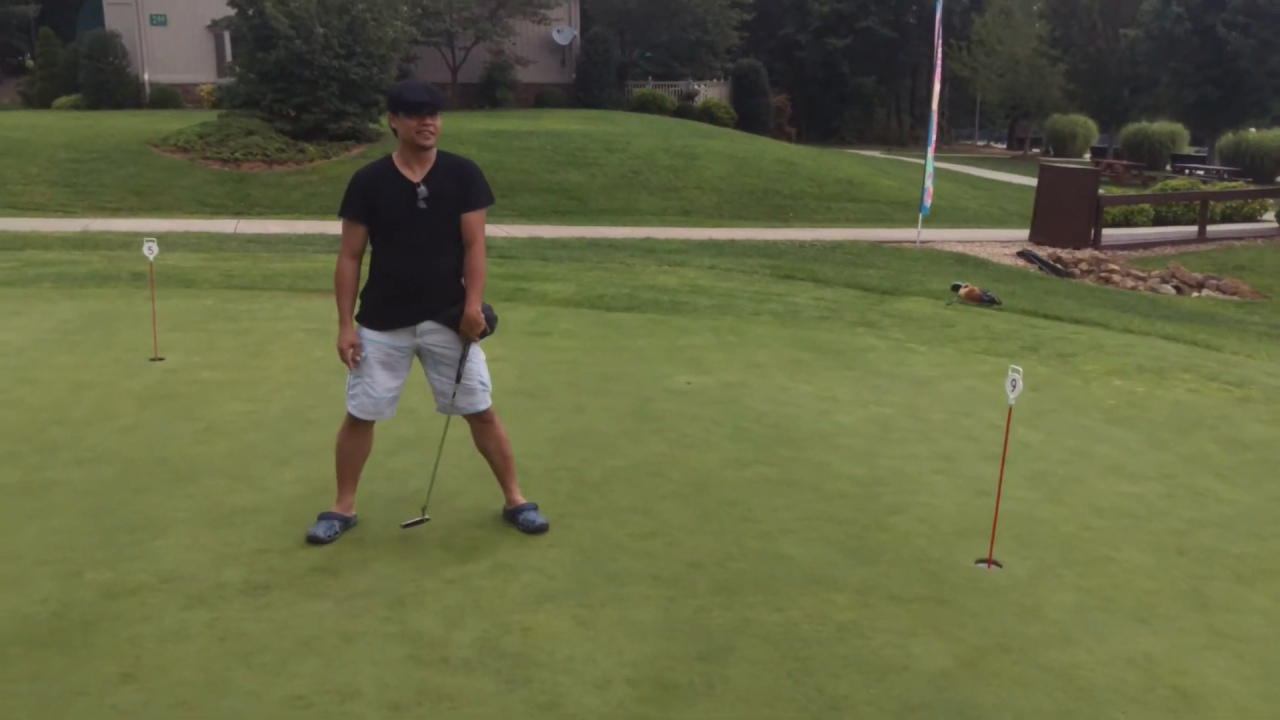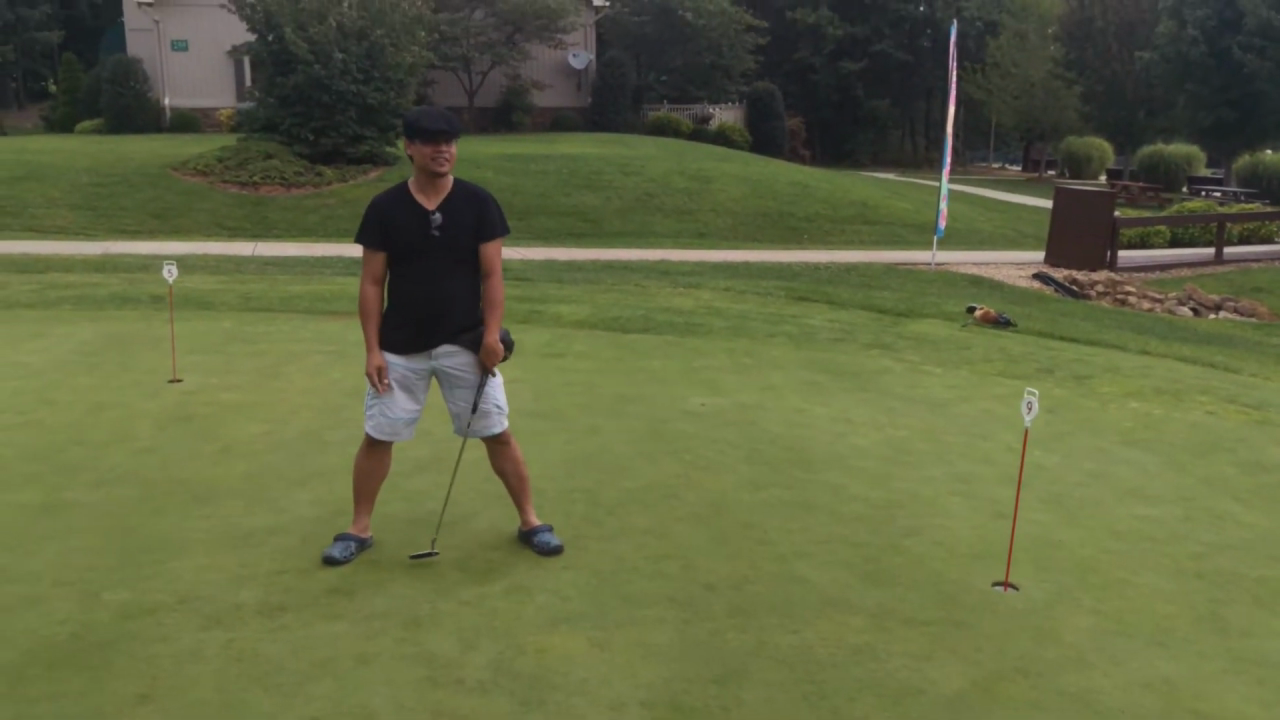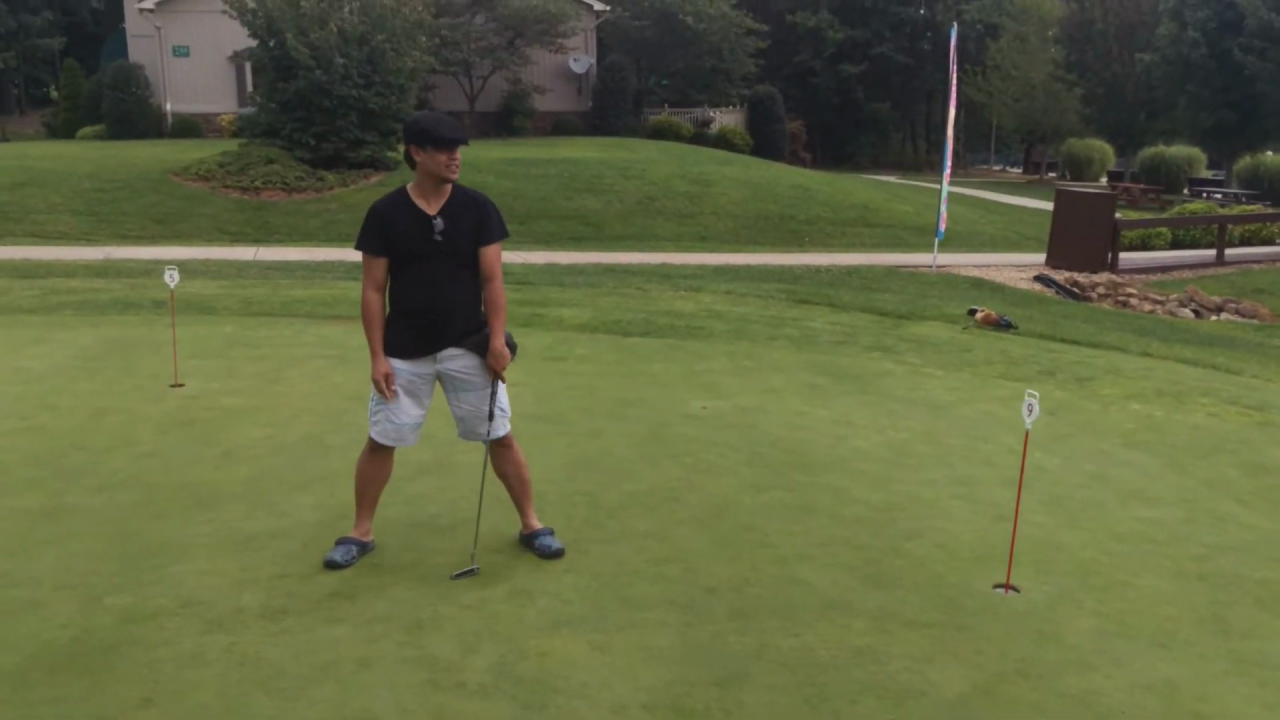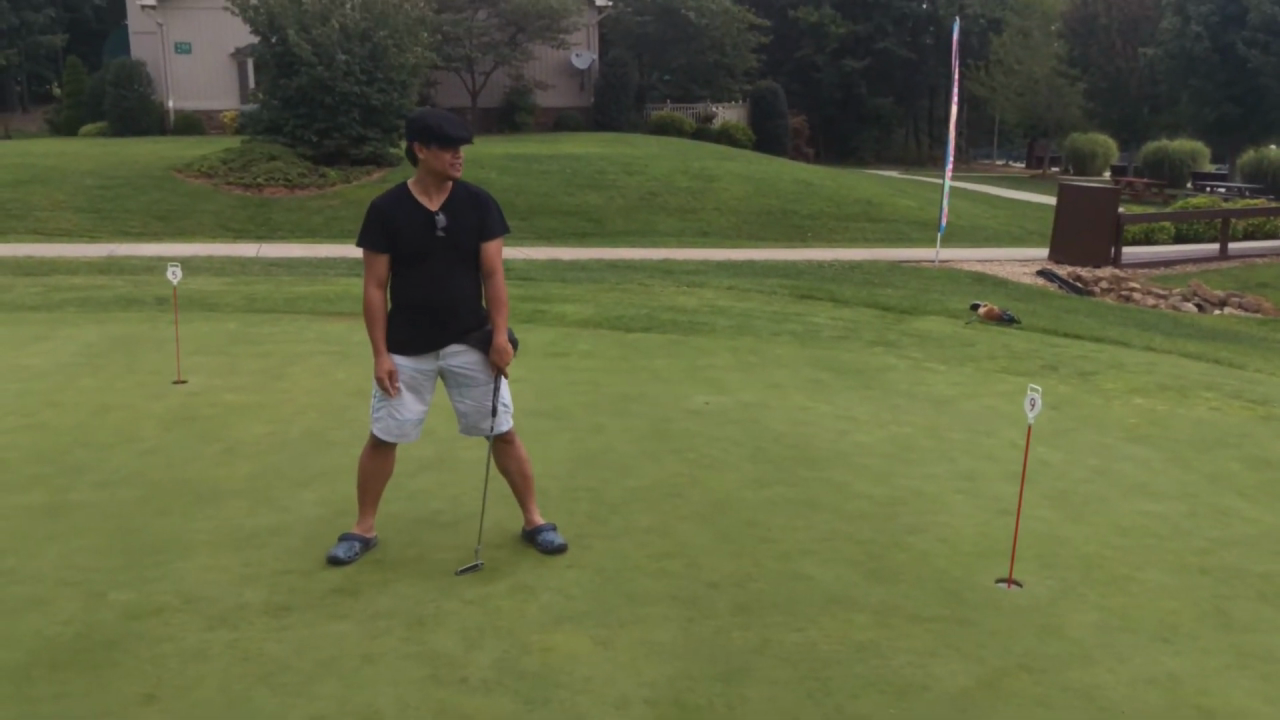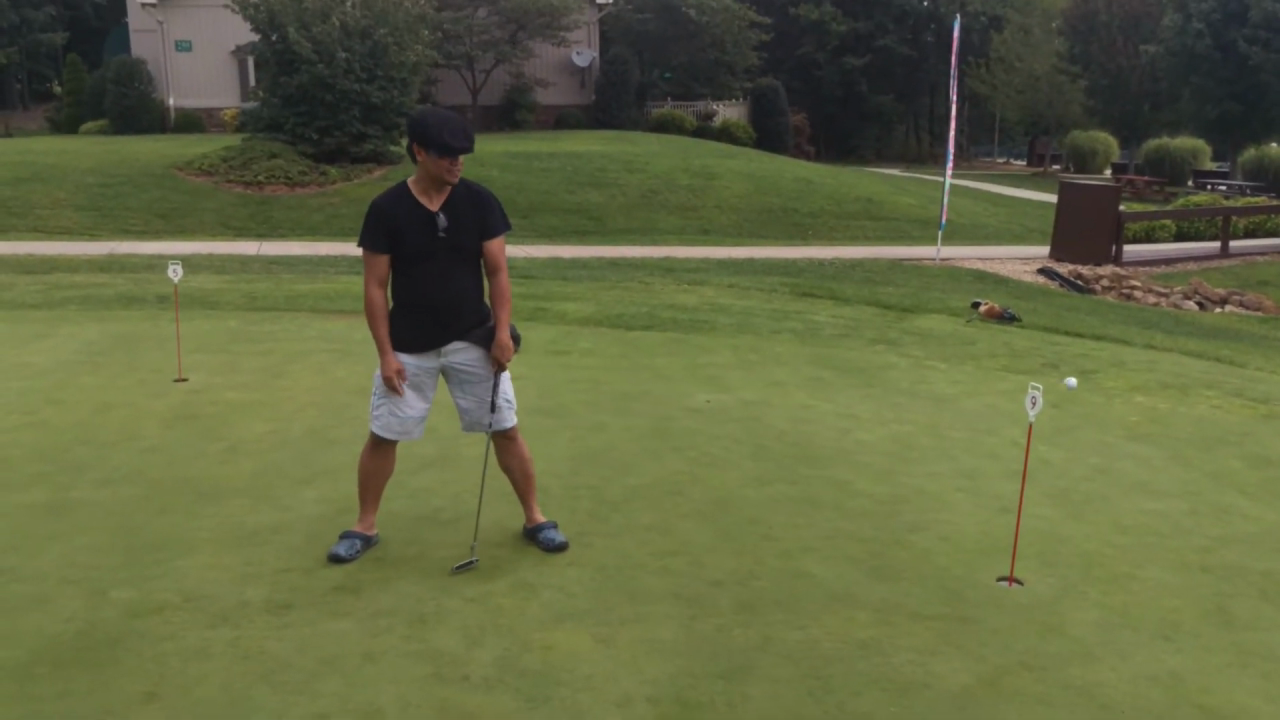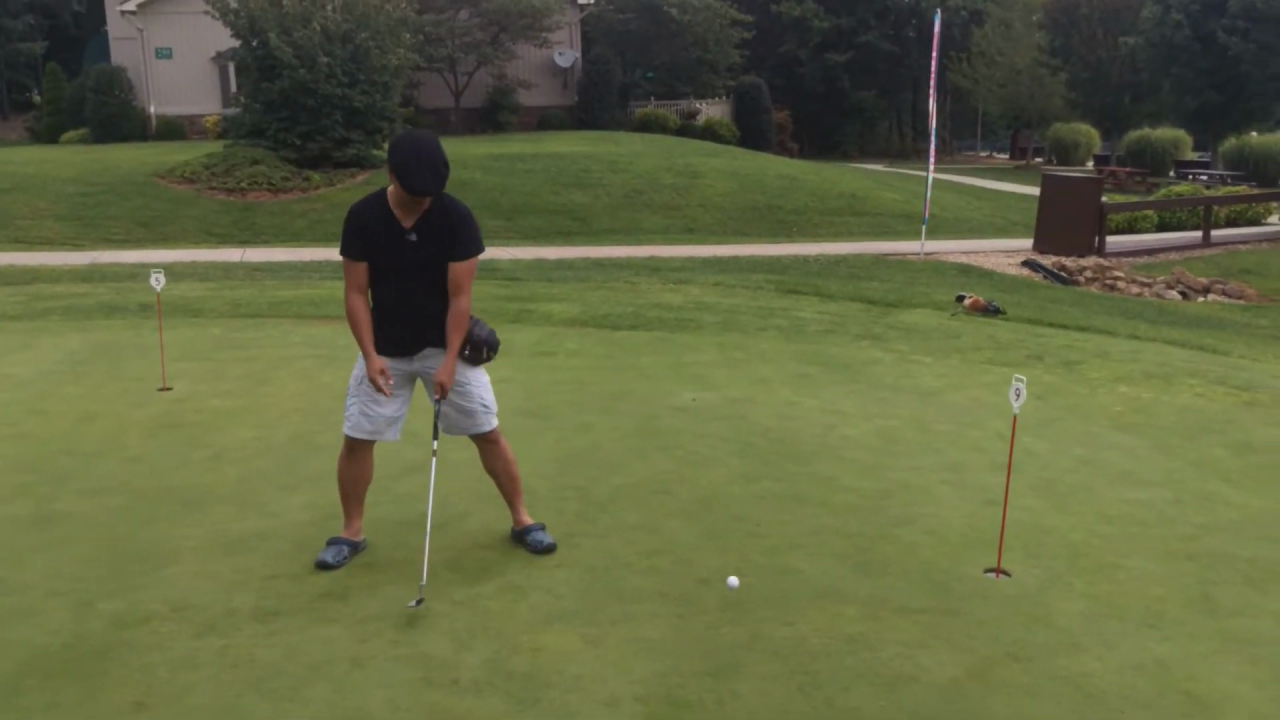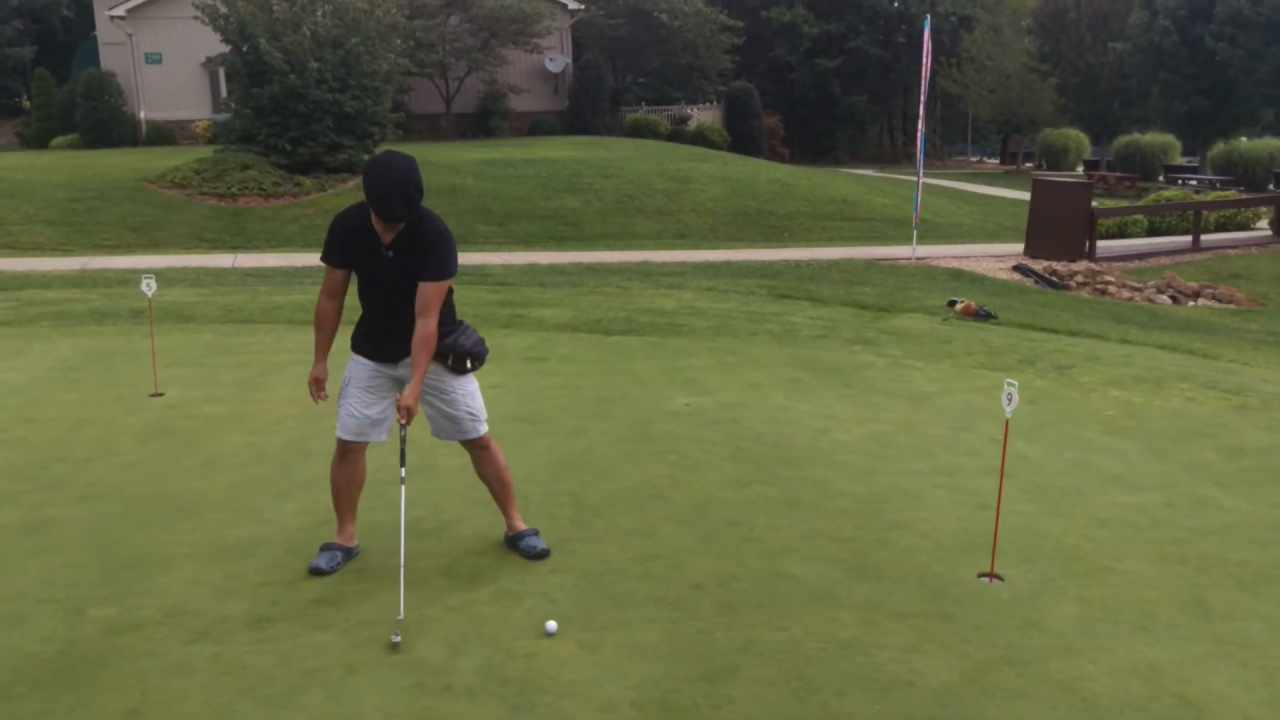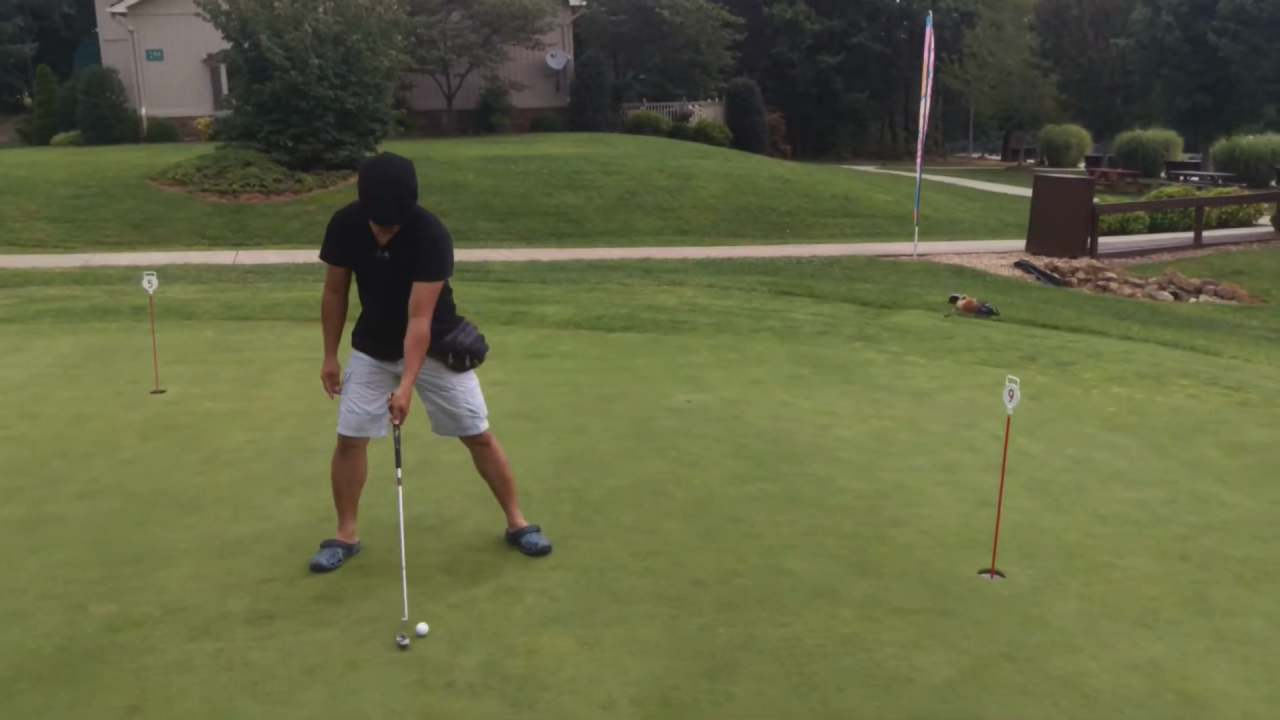
dt=0.4s
person 1, frame 1
left shoulder: (464, 174)
right shoulder: (368, 181)
left elbow: (474, 245)
right elbow: (350, 257)
left wrist: (473, 304)
right wrist: (345, 324)
left hip: (447, 319)
right hip: (381, 325)
left knee: (480, 411)
right knee: (359, 415)
left ankle: (514, 500)
right ankle: (343, 508)
person 1, frame 2
left shoulder: (478, 203)
right shoulder: (384, 208)
left elbow: (492, 275)
right elbow: (372, 283)
left wrist: (491, 335)
right wrist: (373, 349)
left hip: (465, 343)
right hip: (401, 348)
left knee: (497, 434)
right knee: (377, 436)
left ankle: (529, 521)
right ankle: (359, 529)
person 1, frame 3
left shoulder: (478, 208)
right shoulder: (385, 213)
left elbow: (492, 279)
right elbow: (374, 290)
left wrist: (497, 340)
right wrist: (378, 356)
left hip: (467, 347)
right hip: (404, 352)
left knee: (500, 436)
right knee: (381, 441)
left ankle: (531, 524)
right ankle: (360, 533)
person 1, frame 4
left shoulder: (478, 203)
right shoulder: (386, 209)
left elbow: (493, 275)
right elbow: (375, 287)
left wrist: (500, 335)
right wrist: (380, 353)
left hip: (469, 342)
right hip: (406, 349)
left knee: (503, 432)
right knee: (382, 438)
left ankle: (533, 520)
right ankle: (363, 529)
person 1, frame 5
left shoulder: (480, 201)
right shoulder: (386, 209)
left elbow: (497, 271)
right elbow: (375, 287)
left wrist: (502, 330)
right wrist: (386, 353)
left hip: (472, 340)
right hip: (409, 346)
left knee: (506, 430)
right knee: (383, 436)
left ankle: (534, 518)
right ankle: (365, 527)
person 1, frame 6
left shoulder: (455, 217)
right shoulder: (363, 217)
left elbow: (460, 296)
right elbow: (356, 293)
left wrist: (450, 360)
right wrist: (370, 356)
left hip: (444, 345)
right hip: (386, 348)
left knee: (487, 432)
right knee: (357, 438)
left ankle: (521, 520)
right ankle: (352, 532)
person 1, frame 7
left shoulder: (434, 234)
right shoulder: (346, 226)
left elbow: (427, 319)
right elbow: (331, 296)
left wrist: (415, 385)
right wrist: (319, 361)
left hip: (437, 350)
right hip: (373, 352)
left knee: (478, 438)
right knee: (349, 442)
left ankle: (516, 526)
right ankle: (345, 538)
person 1, frame 8
left shoulder: (431, 234)
right shoulder: (345, 225)
left elbow: (419, 318)
right elbow: (335, 292)
left wrist: (406, 384)
right wrist: (330, 355)
left hip: (436, 347)
right hip: (372, 348)
left knee: (478, 434)
right knee: (349, 438)
left ankle: (517, 522)
right ankle: (346, 534)
